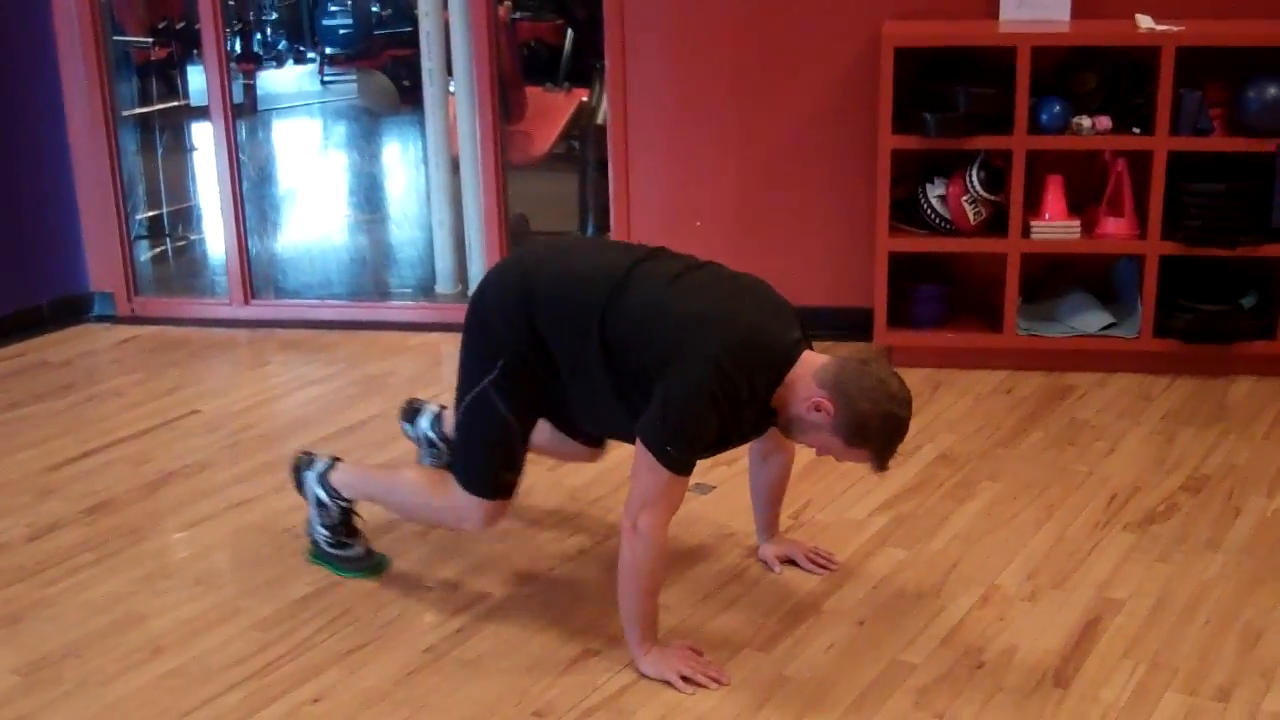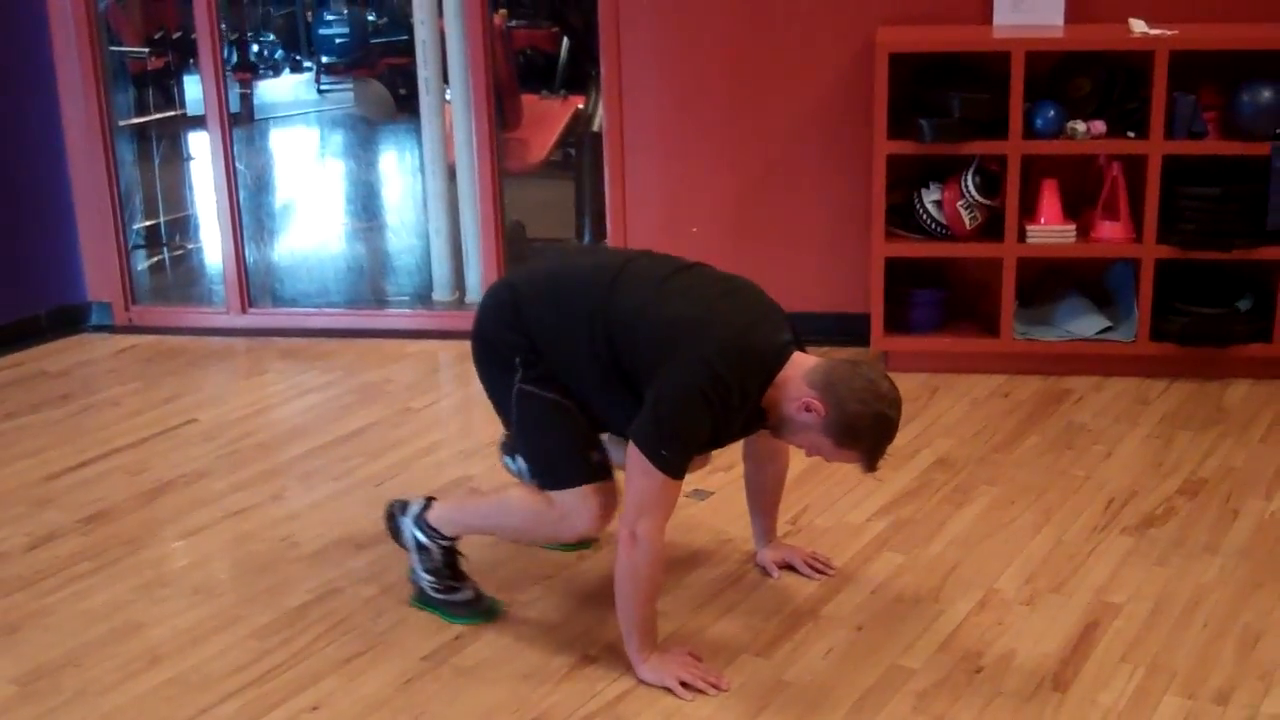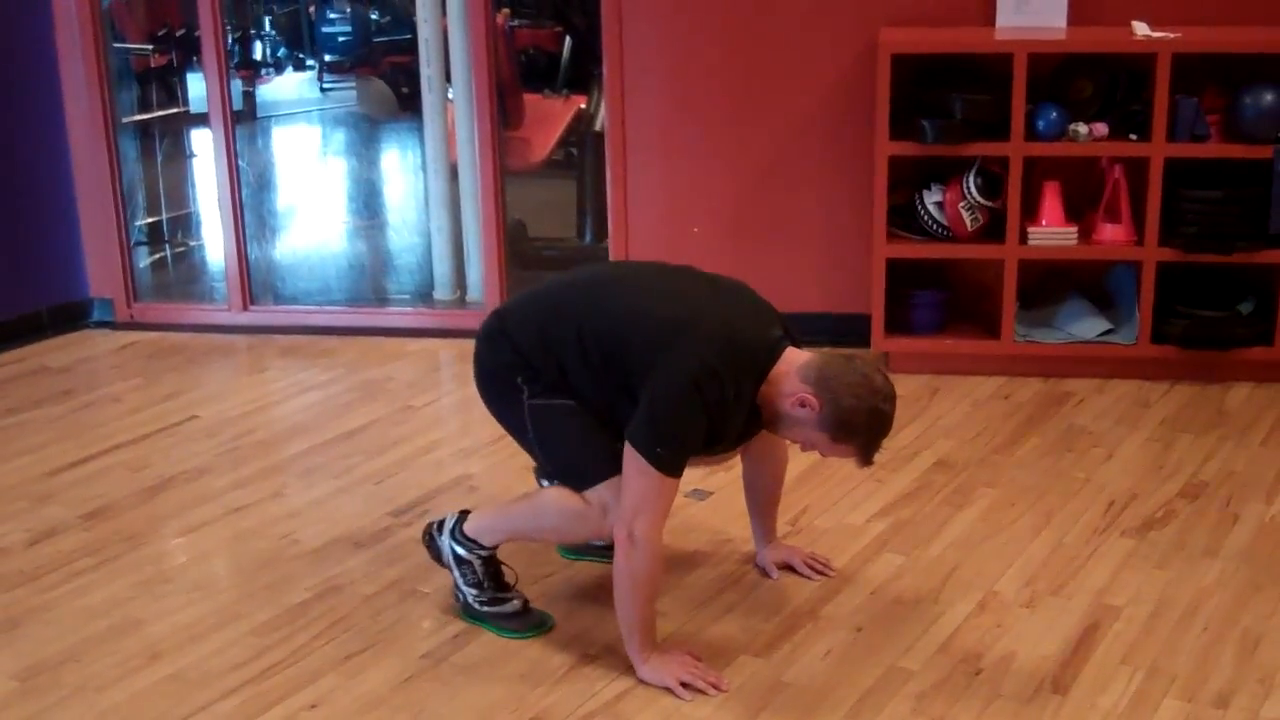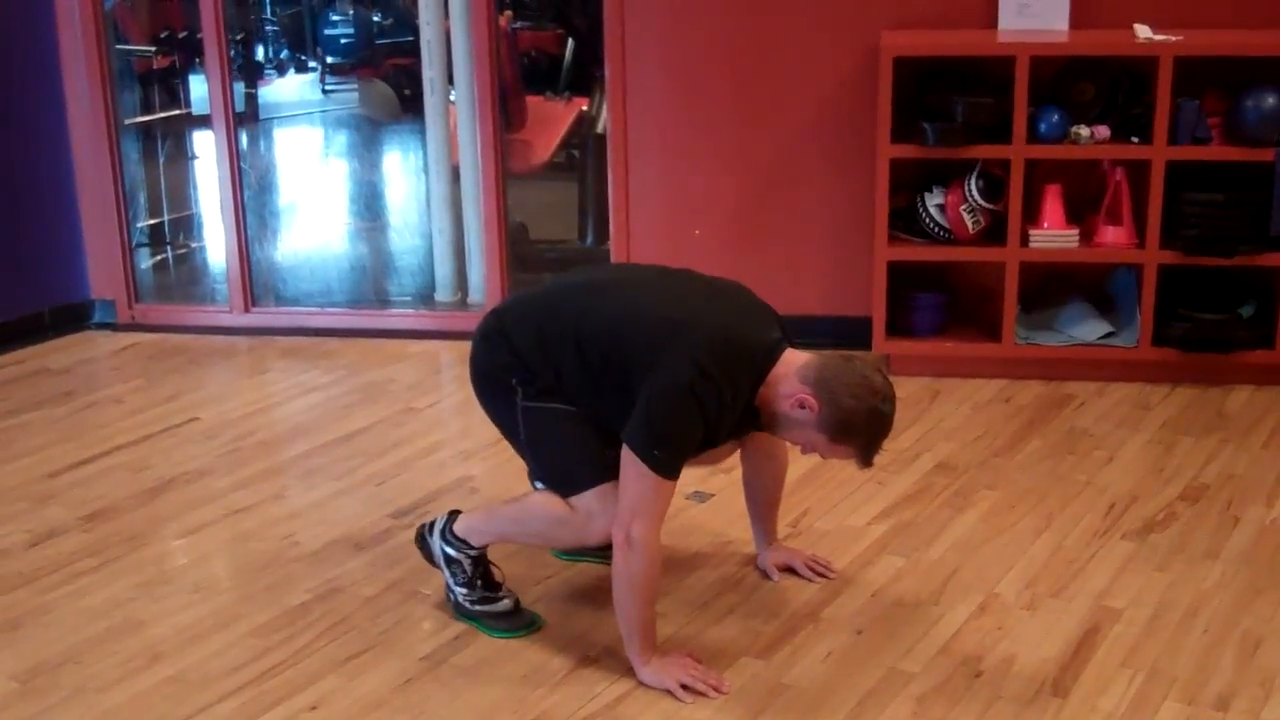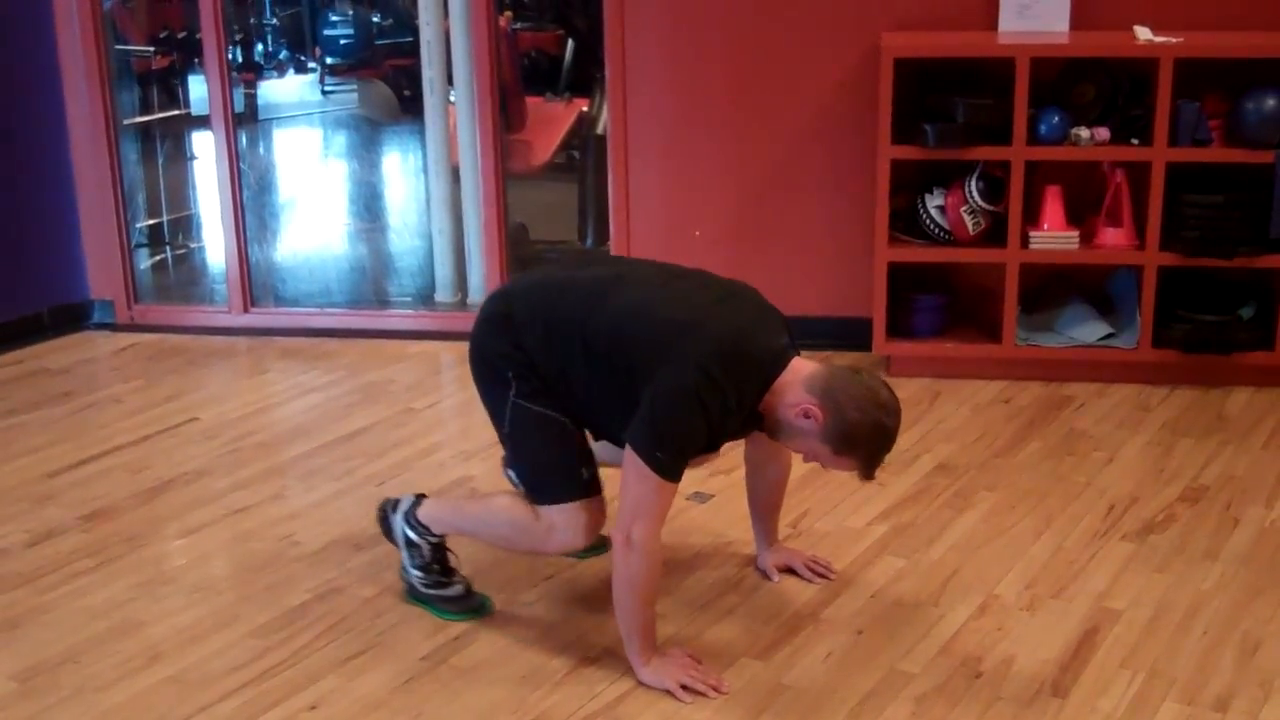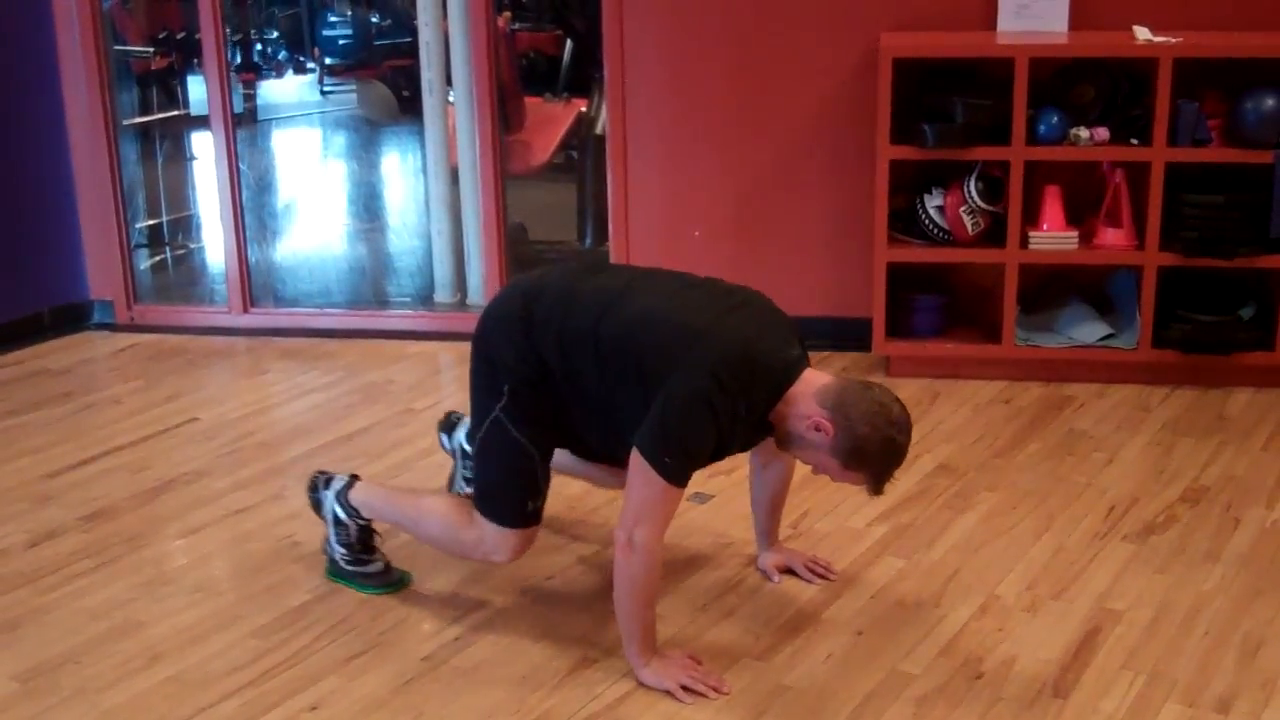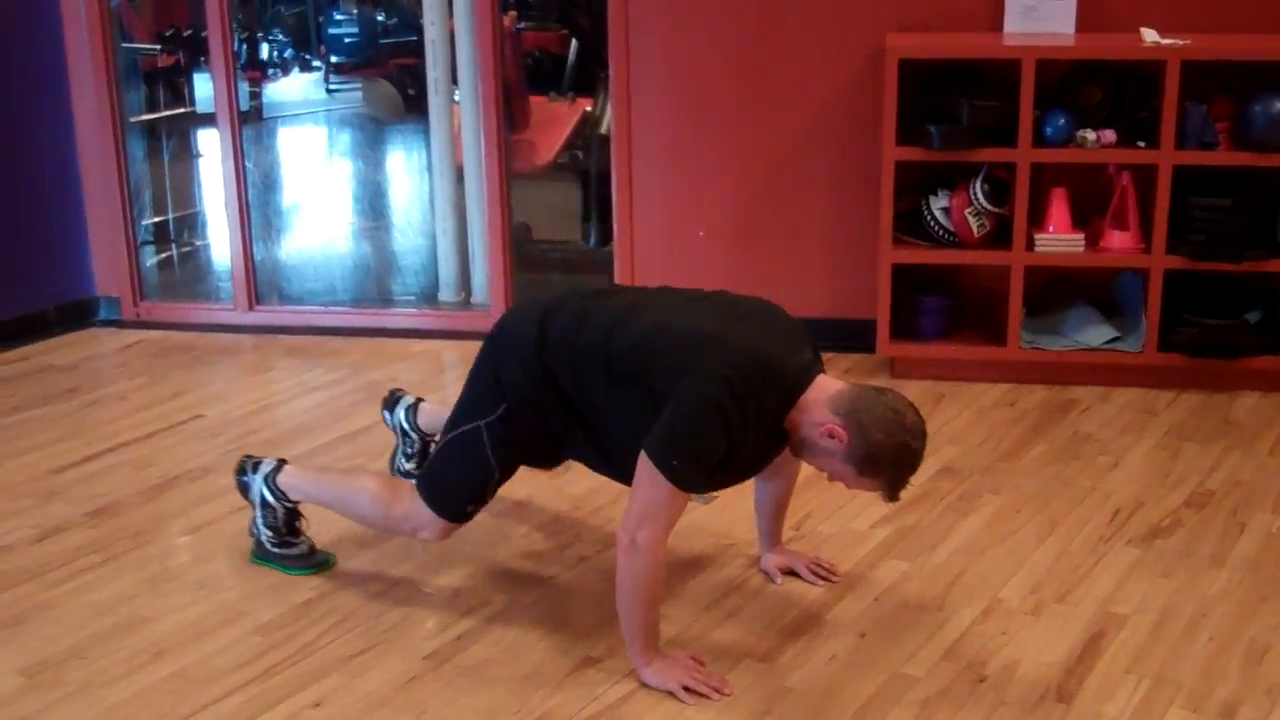
dt=0.2s
person 1, frame 1
left shoulder: (789, 350)
right shoulder: (714, 381)
left elbow: (772, 442)
right elbow: (646, 521)
left wrist: (768, 538)
right wrist: (644, 649)
left hip: (564, 299)
right hip: (518, 315)
left knee: (583, 445)
right knee: (477, 509)
left ankle: (441, 426)
right ankle: (333, 484)
person 1, frame 2
left shoulder: (779, 347)
right shoulder: (705, 383)
left elbow: (764, 442)
right elbow: (641, 531)
left wrist: (766, 542)
right wrist: (644, 656)
left hip: (575, 317)
right hip: (517, 331)
left knee: (689, 452)
right knee: (585, 512)
left ankle: (537, 456)
right ankle: (429, 525)
person 1, frame 3
left shoulder: (773, 346)
right shoulder: (697, 381)
left elbow: (763, 441)
right elbow: (637, 531)
left wrist: (767, 542)
right wrist: (645, 657)
left hip: (581, 339)
right hip: (519, 358)
left knee: (728, 435)
right knee: (618, 507)
left ankle: (570, 476)
right ankle: (467, 537)
person 1, frame 4
left shoulder: (771, 350)
right shoulder: (694, 383)
left elbow: (761, 442)
right elbow: (633, 533)
left wrist: (768, 545)
right wrist: (646, 659)
left hip: (580, 343)
right hip: (514, 358)
left knee: (719, 439)
right knee: (605, 515)
left ankle: (564, 472)
right ankle: (456, 538)
person 1, frame 5
left shoulder: (777, 355)
right shoulder: (699, 387)
left elbow: (765, 448)
right elbow: (635, 535)
left wrist: (769, 546)
right wrist: (646, 660)
left hip: (572, 324)
right hip: (514, 343)
left knee: (686, 449)
right knee: (572, 526)
left ankle: (541, 453)
right ankle: (419, 521)
person 1, frame 6
left shoulder: (787, 363)
right shoulder: (711, 395)
left elbow: (769, 446)
right elbow: (634, 536)
left wrist: (768, 546)
right wrist: (645, 660)
left hip: (572, 330)
right hip: (519, 343)
left knee: (617, 472)
right knee: (502, 541)
left ankle: (474, 440)
right ankle: (347, 500)
person 1, frame 7
left shoulder: (799, 365)
right shoulder: (722, 401)
left elbow: (776, 445)
right elbow: (637, 538)
left wrist: (771, 546)
right wrist: (647, 659)
left hip: (573, 346)
right hip: (532, 359)
left knee: (540, 459)
right knee: (428, 515)
left ankle: (416, 419)
right ankle: (274, 485)
